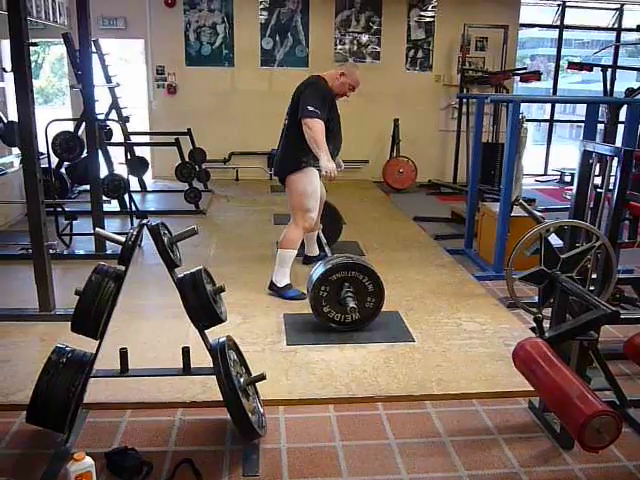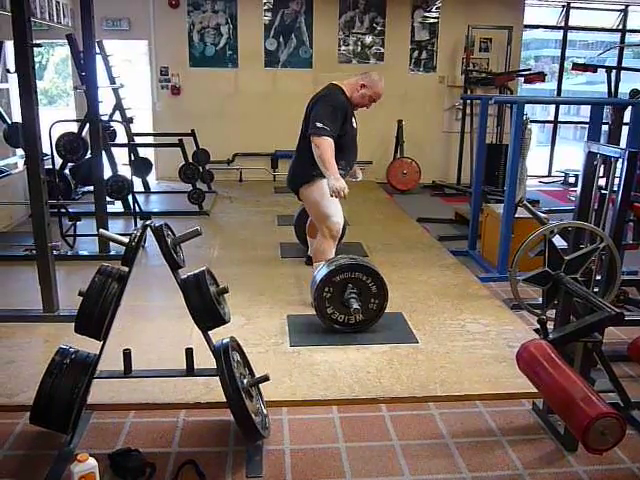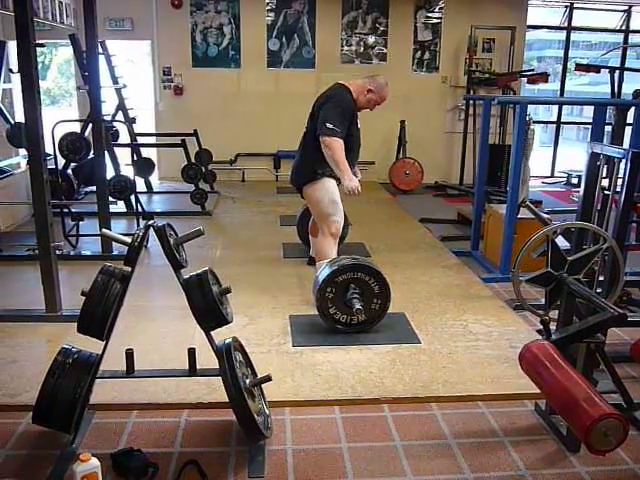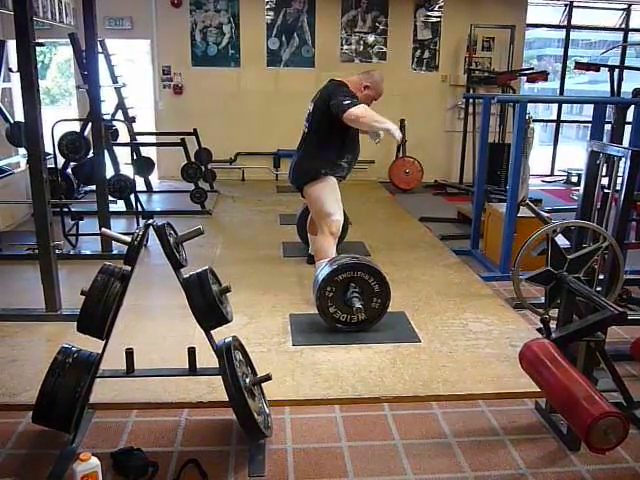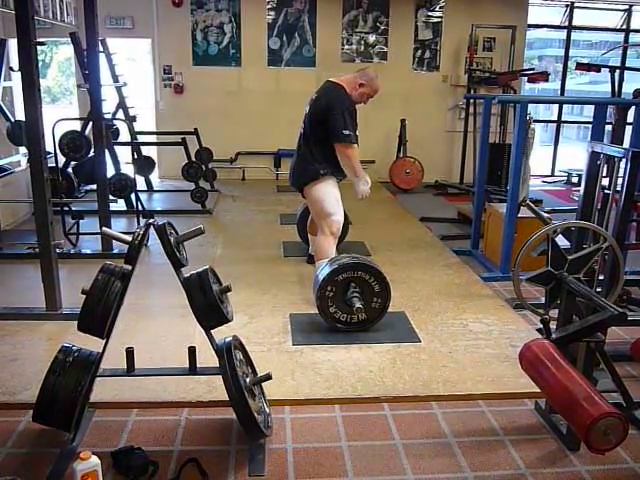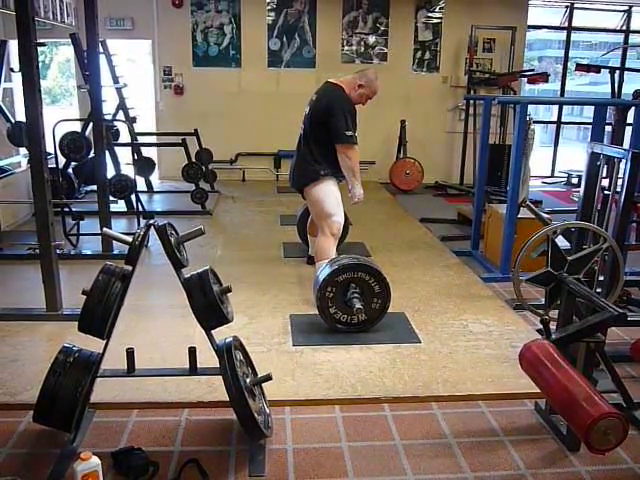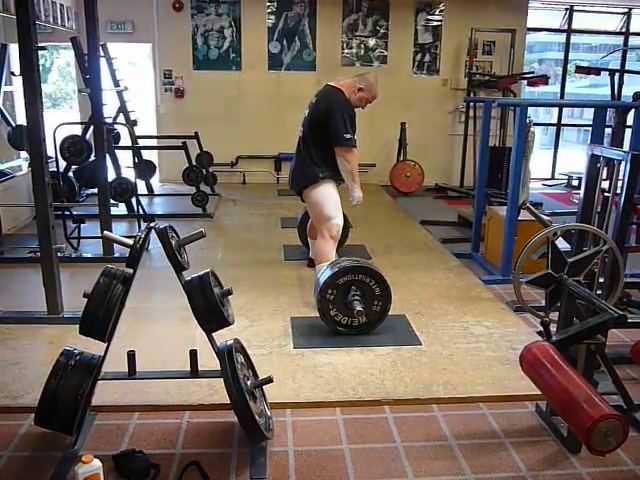
dt=0.7s
person 1, frame 1
left shoulder: (322, 92)
right shoulder: (318, 88)
right elbow: (311, 123)
left wrist: (330, 157)
right wrist: (324, 158)
left hip: (304, 162)
right hip: (301, 163)
left knee: (317, 204)
right knee: (303, 219)
left ankle: (312, 253)
right ankle: (279, 281)
person 1, frame 2
left shoulder: (342, 101)
right shoulder: (332, 101)
right elbow: (320, 140)
left wrist: (350, 166)
right wrist: (334, 176)
left hip: (319, 174)
right hip: (314, 175)
left knee: (321, 217)
right knee: (332, 228)
left ankle: (313, 255)
person 1, frame 3
left shoulder: (341, 96)
right shoulder: (340, 101)
right elbow: (329, 140)
left wrist: (350, 168)
right wrist: (346, 176)
left hip: (317, 170)
right hip: (317, 172)
left knee: (321, 215)
right knee: (332, 227)
left ankle: (316, 255)
person 1, frame 4
left shoulder: (337, 90)
right shoulder: (341, 94)
left elbow: (350, 121)
right elbow: (356, 114)
left wrist: (371, 129)
right wrist: (388, 125)
left hip: (315, 167)
right hip: (318, 170)
left knee: (321, 214)
right knee: (331, 226)
left ankle: (315, 253)
person 1, frame 5
left shoulder: (330, 90)
right shoulder: (340, 101)
left elbow: (344, 143)
right elbow: (345, 147)
left wrist: (358, 174)
right wrist: (359, 180)
left hip: (312, 167)
right hip: (317, 171)
left knee: (320, 214)
right knee: (332, 226)
left ankle: (315, 253)
person 1, frame 6
left shoulder: (328, 90)
right shoulder: (340, 103)
right elbow: (346, 148)
right wrist: (356, 184)
left hip: (311, 167)
right hip: (317, 172)
left knee: (320, 215)
right knee: (332, 226)
left ankle: (314, 254)
person 1, frame 7
left shoulder: (328, 93)
right shoulder: (340, 105)
right elbow: (345, 151)
right wrist: (355, 187)
left hip: (310, 169)
right hip: (316, 174)
left knee: (320, 218)
right knee: (331, 229)
left ankle: (315, 257)
